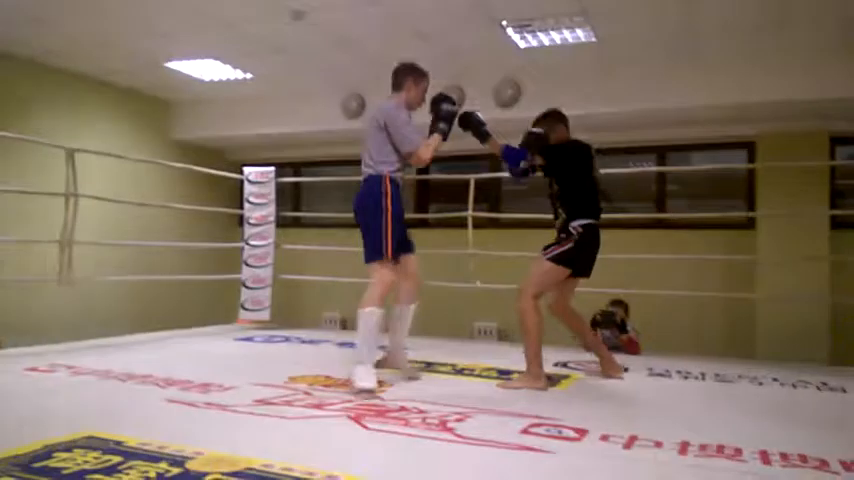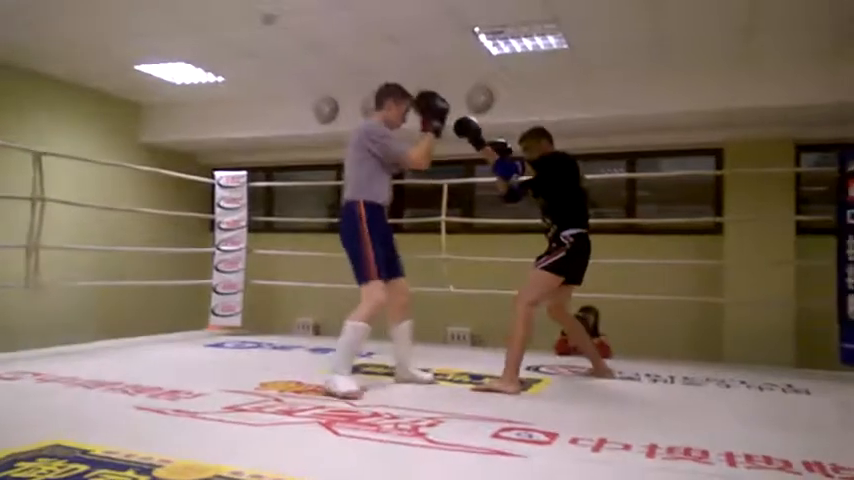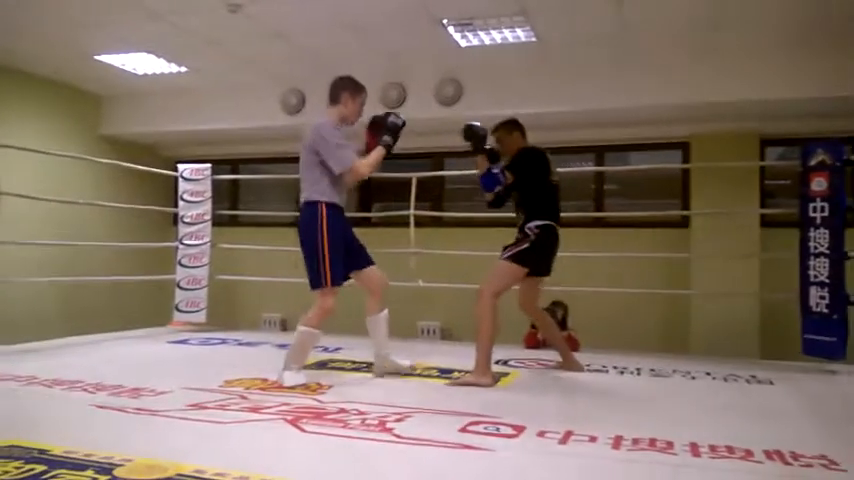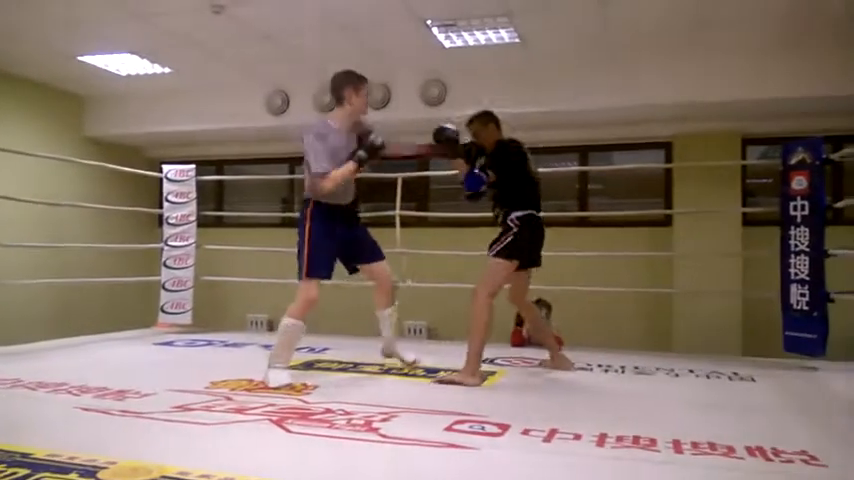
dt=0.3s
person 1, frame 1
left shoulder: (388, 113)
right shoulder: (393, 109)
left elbow: (409, 157)
right elbow: (421, 156)
left wrist: (437, 127)
right wrist: (442, 126)
left hip: (379, 194)
right hip: (382, 191)
left knee: (410, 273)
right knee: (384, 276)
left ankle: (396, 353)
right ankle: (363, 365)
person 1, frame 2
left shoulder: (378, 135)
right shoulder: (372, 129)
left elbow: (417, 161)
right elbow: (415, 160)
left wrist: (428, 127)
right wrist: (435, 125)
left hip: (375, 218)
right hip: (361, 216)
left knee: (400, 294)
right knee: (376, 297)
left ankle: (403, 368)
right ankle: (339, 374)
person 1, frame 3
left shoulder: (332, 133)
right shoulder: (324, 130)
left elbow: (348, 178)
right elbow: (360, 171)
left wrist: (376, 141)
right wrist: (387, 140)
left hip: (335, 218)
right hip: (321, 217)
left knee: (376, 282)
right knee: (326, 302)
left ankle: (383, 359)
right ankle: (291, 368)
person 1, frame 4
left shoulder: (357, 128)
right shoulder: (316, 134)
left elbow: (385, 152)
right elbow: (327, 183)
right wrist: (360, 156)
left hip: (348, 215)
right hip: (318, 216)
left knee: (386, 279)
right knee: (308, 295)
left ankle: (390, 346)
right ankle: (277, 365)
person 2, frame 1
left shoulder: (576, 149)
right shoulder: (559, 157)
left elbow: (519, 160)
right elbow: (519, 167)
left wrist: (483, 135)
right wrist: (530, 147)
left hip: (578, 235)
right hip: (575, 236)
left knee: (527, 295)
right knee: (559, 305)
left ankle: (535, 375)
right ankle: (609, 363)
person 2, frame 2
left shoulder: (560, 161)
right shoulder: (544, 177)
left elbow: (510, 172)
right elbow: (507, 192)
left wrist: (479, 143)
right wrist: (500, 158)
left hip: (569, 243)
right hip: (567, 245)
left knee: (524, 302)
right knee: (557, 309)
left ankle: (509, 378)
right ankle: (599, 365)
person 2, frame 3
left shoulder: (531, 155)
right shoulder: (521, 169)
left elbow: (491, 183)
right elbow: (493, 200)
left wrist: (479, 151)
right wrist: (489, 164)
left hip: (536, 235)
right hip: (541, 237)
left knee: (487, 293)
right knee: (528, 304)
left ankle: (482, 371)
right ankle: (569, 359)
person 2, frame 4
left shoulder: (505, 148)
right shoulder: (503, 156)
left elbow: (477, 185)
right elbow: (472, 193)
left wrist: (456, 156)
right wrist: (467, 159)
left hip: (520, 227)
right hip: (527, 229)
left knee: (483, 292)
right knee: (519, 297)
left ankle: (471, 371)
right ankle: (558, 357)
